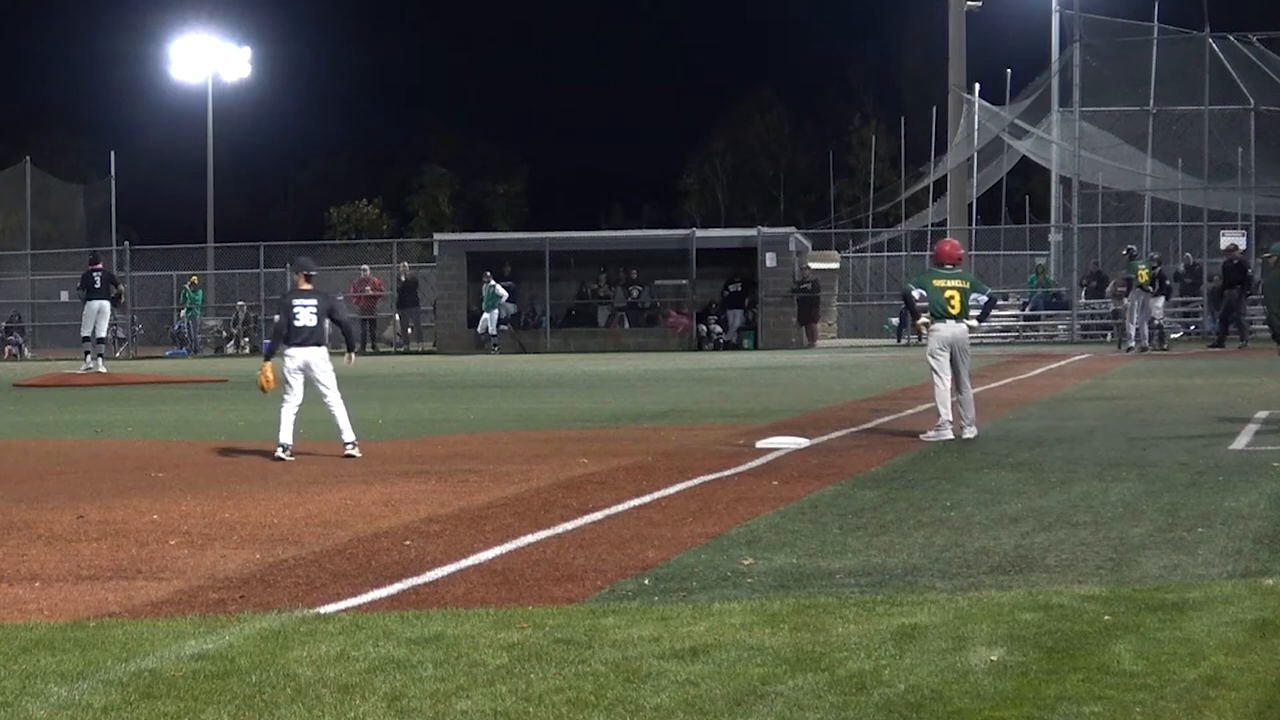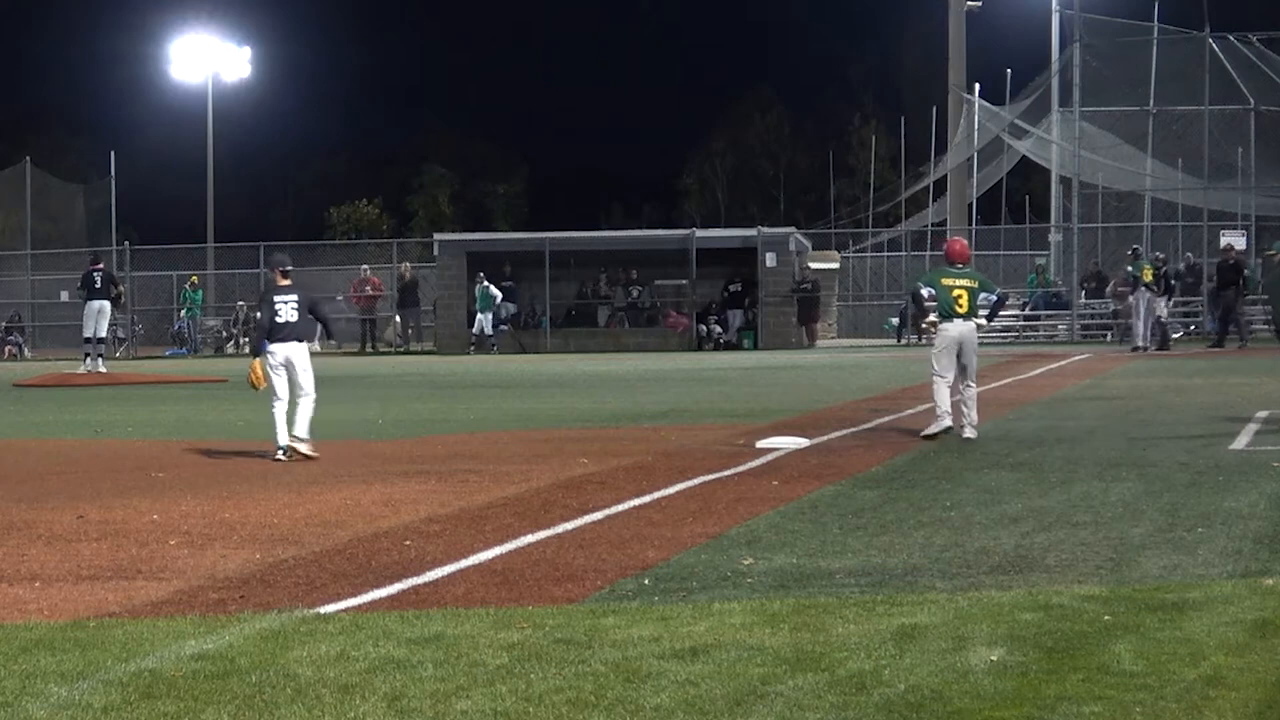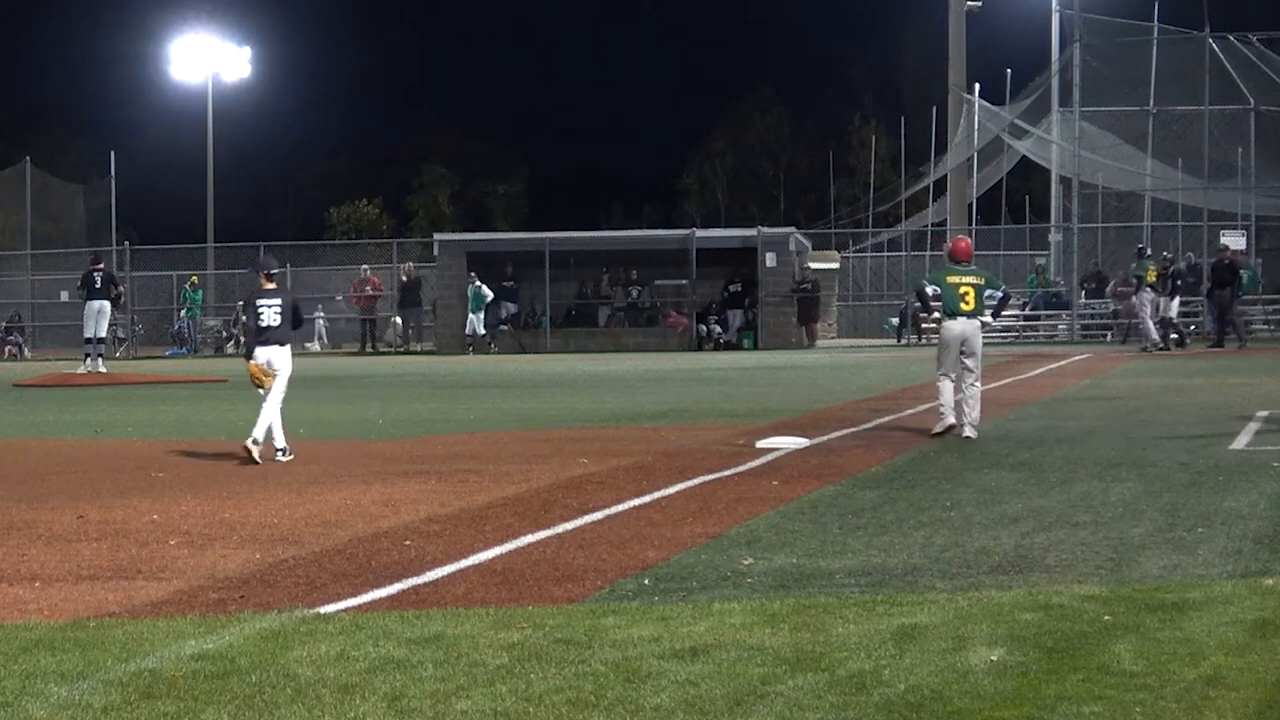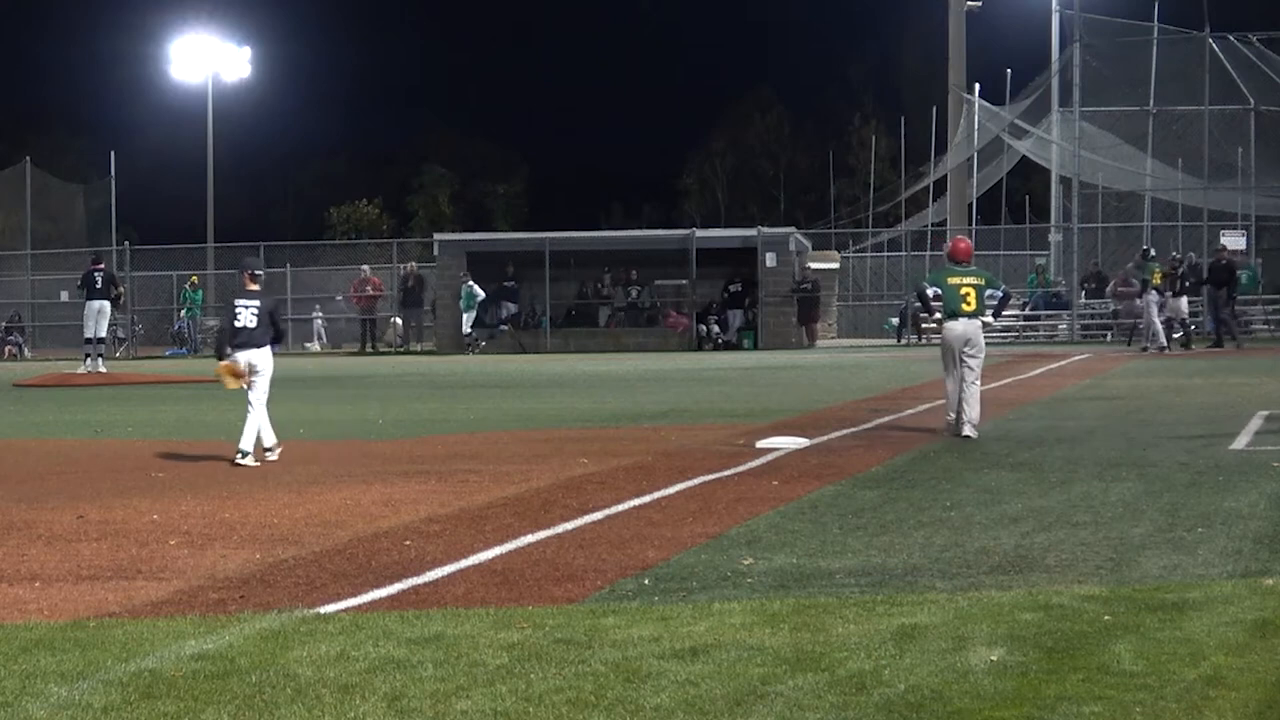
dt=0.2s
person 1, frame 1
left shoulder: (288, 299)
right shoulder: (323, 299)
left elbow: (279, 330)
right elbow: (344, 324)
left wrist: (268, 358)
right wrist: (350, 349)
left hip: (293, 354)
right hip: (317, 354)
left knee: (290, 401)
right knee: (333, 399)
left ankle: (283, 446)
right ankle: (349, 443)
person 1, frame 2
left shoulder: (268, 296)
right shoulder: (303, 295)
left elbow: (262, 326)
right elbow: (322, 317)
left wrist: (255, 355)
right wrist: (330, 337)
left hip: (275, 350)
right hip: (298, 349)
left knee: (280, 400)
right knee: (306, 396)
left ankle: (282, 447)
right ankle: (299, 438)
person 1, frame 3
left shoulder: (253, 299)
right shoulder: (288, 298)
left elbow: (250, 329)
right elbow: (299, 321)
left wrist: (249, 358)
left hip: (259, 352)
right hip: (280, 352)
left knee: (270, 401)
right knee: (274, 401)
left ankle: (281, 448)
right ankle: (255, 440)
person 1, frame 4
left shoulder: (234, 300)
right shoulder: (268, 301)
left elbow: (224, 330)
right elbow: (279, 333)
left wrist: (222, 359)
right wrist: (269, 340)
left hip: (238, 355)
right hip: (261, 354)
left knee: (256, 402)
right knee: (256, 404)
left ankle: (269, 445)
right ankle: (245, 452)
person 2, frame 1
left shoulder: (928, 277)
right shoulder: (967, 279)
left elbow: (907, 294)
right elbow: (991, 299)
left wrist: (917, 317)
right wrist: (978, 320)
left hip: (938, 330)
right hip: (961, 330)
left knee: (942, 380)
right knee: (963, 381)
left ankle: (944, 427)
right ankle: (969, 427)
person 2, frame 2
left shoulder: (937, 275)
right shoulder: (976, 278)
left elbow: (916, 293)
right elbow: (1000, 298)
left wrist: (926, 316)
right wrist: (986, 320)
left hip: (946, 329)
right hip: (969, 329)
left knee: (942, 377)
right knee: (969, 381)
left ankle: (943, 417)
right ankle: (970, 427)
person 2, frame 3
left shoulder: (942, 273)
right shoulder: (981, 275)
left elbow: (921, 290)
right elbow: (1005, 295)
left wrist: (931, 312)
right wrist: (992, 317)
left hip: (950, 326)
right hip: (973, 327)
left knee: (945, 375)
right knee: (971, 380)
left ankle: (947, 416)
right ankle: (970, 427)
person 2, frame 4
left shoulder: (943, 274)
right shoulder: (981, 275)
left elbow: (922, 291)
right elbow: (1006, 294)
left wrist: (933, 313)
right wrist: (993, 316)
left hip: (951, 327)
right hip: (975, 327)
left knee: (953, 377)
right knee: (972, 379)
left ankle: (954, 422)
right ankle: (969, 426)
